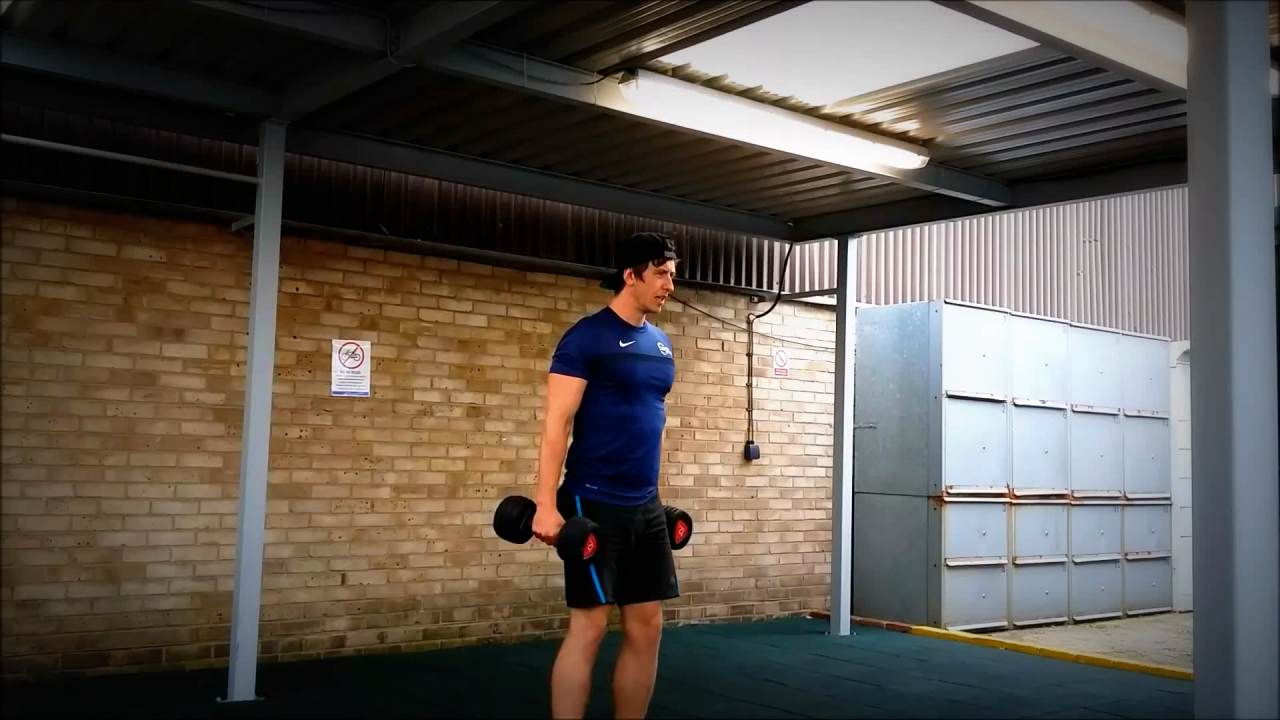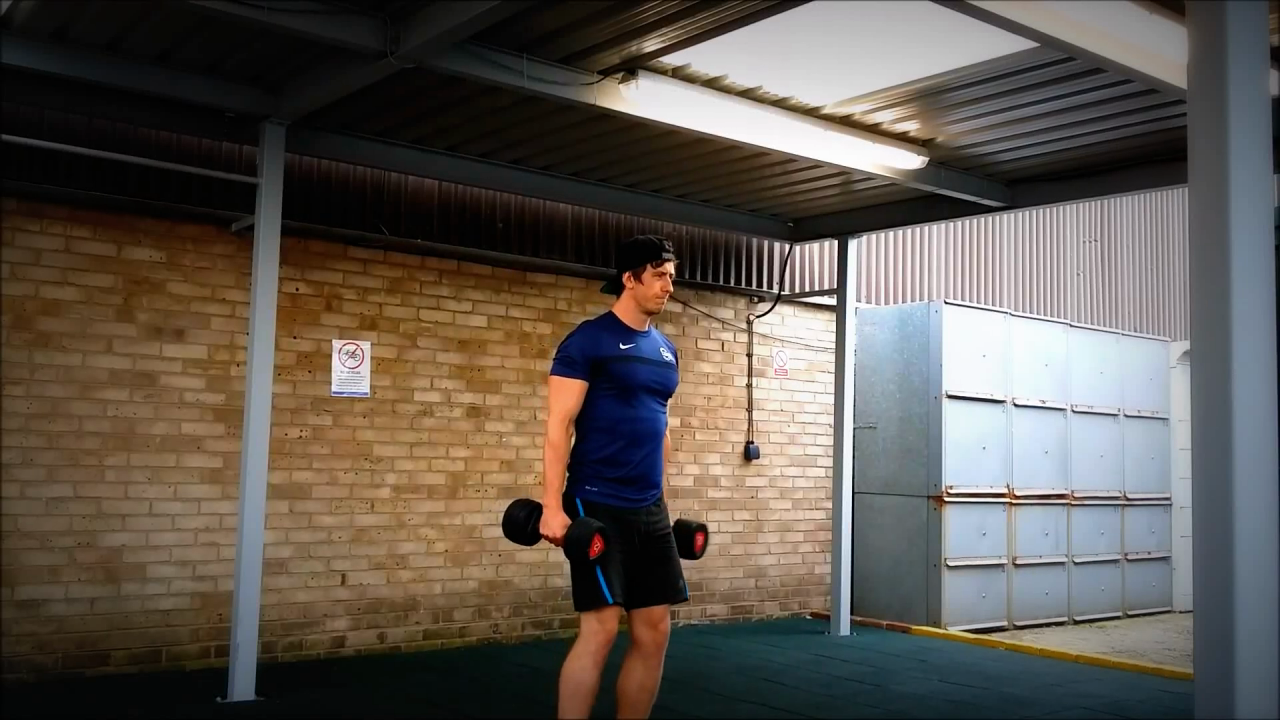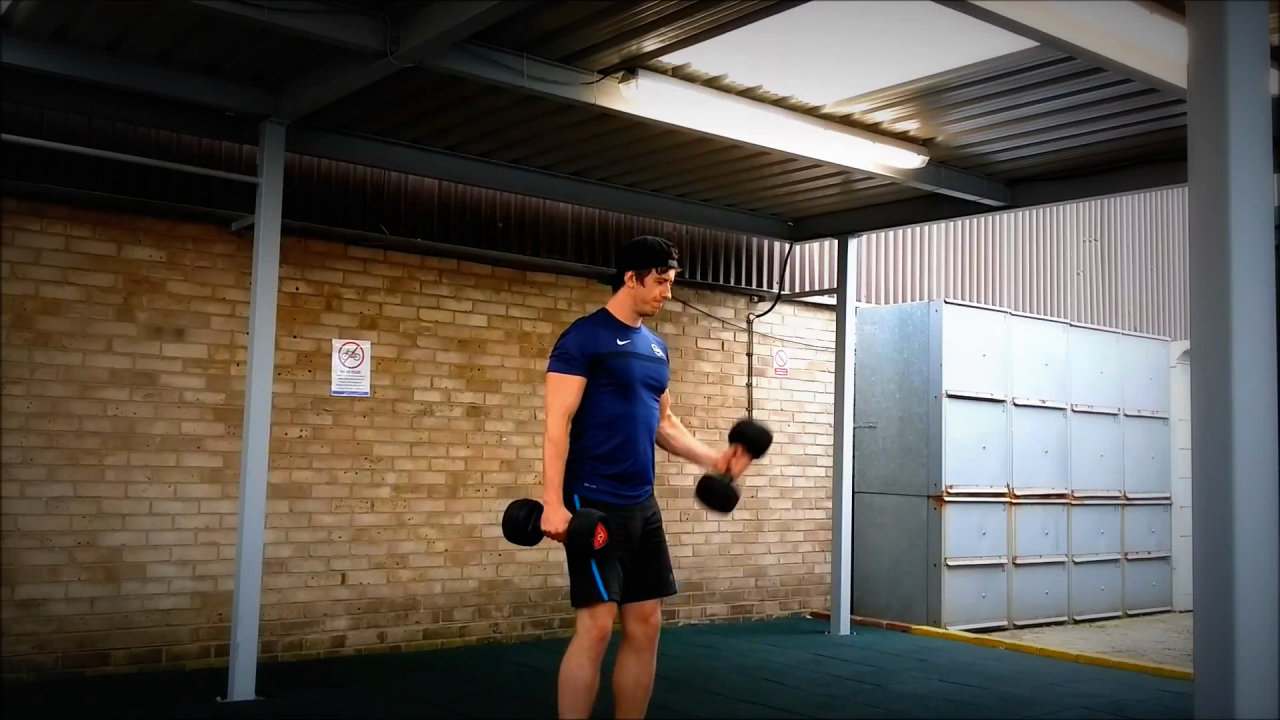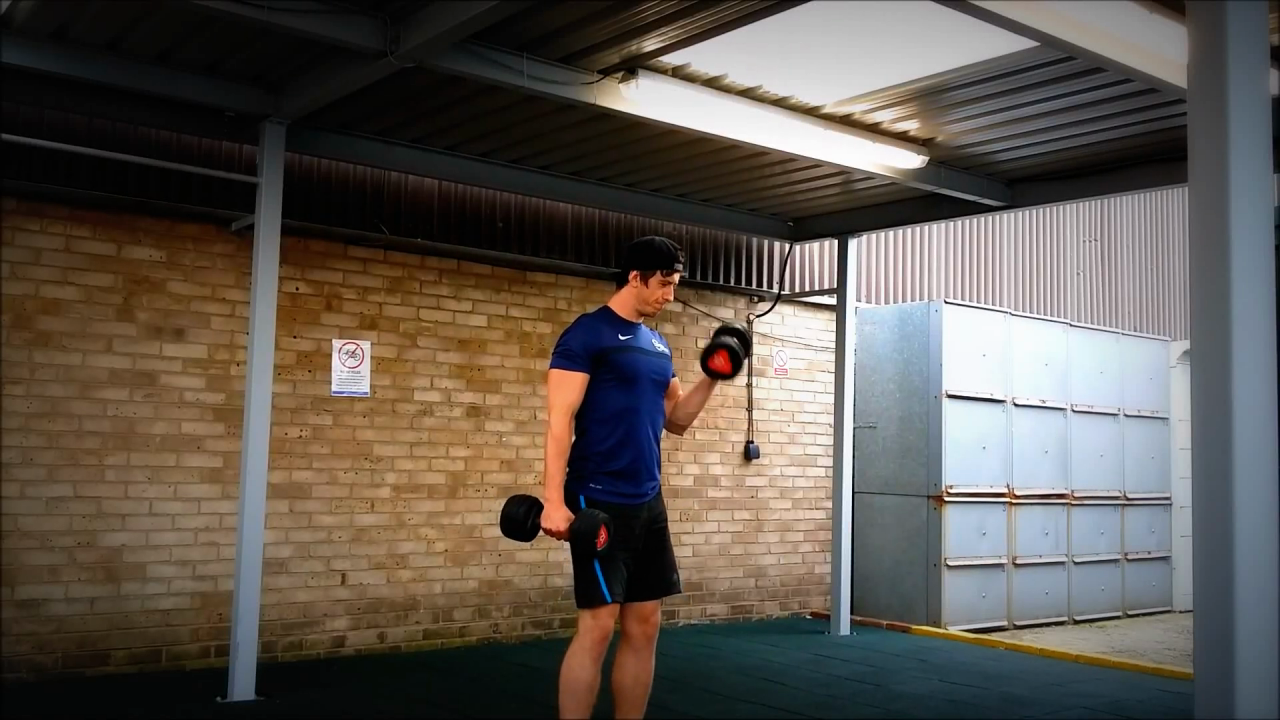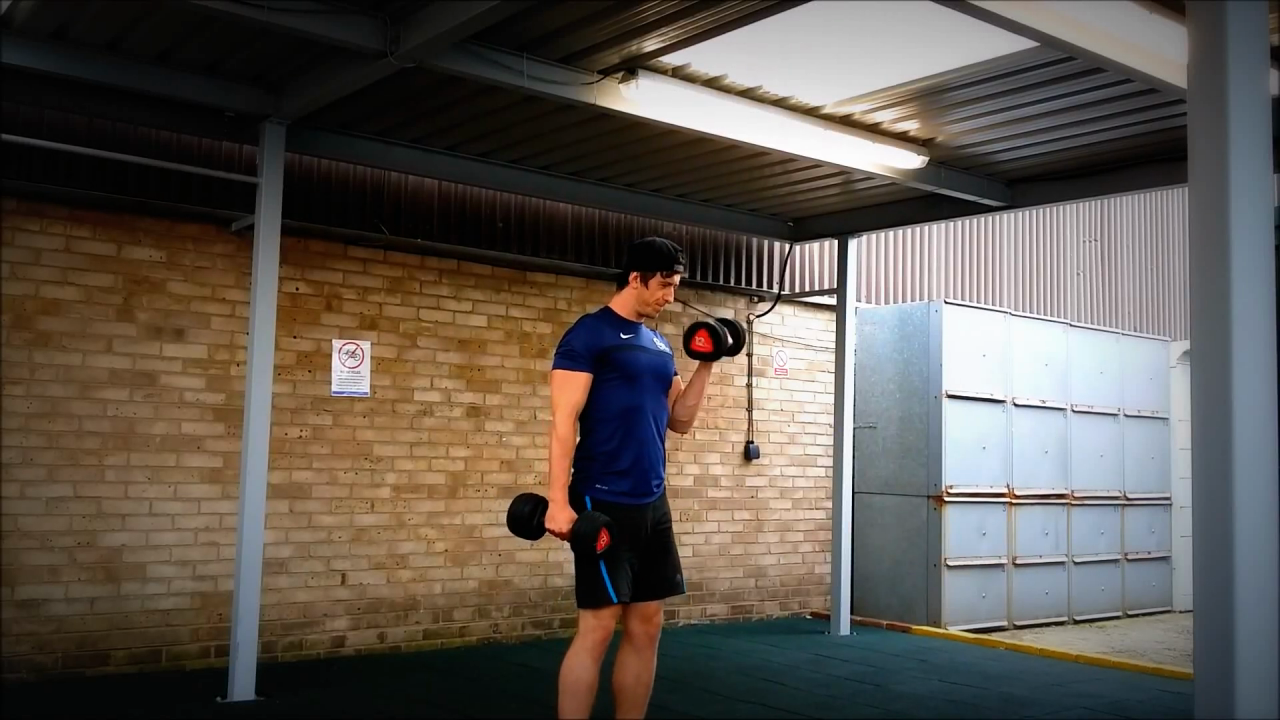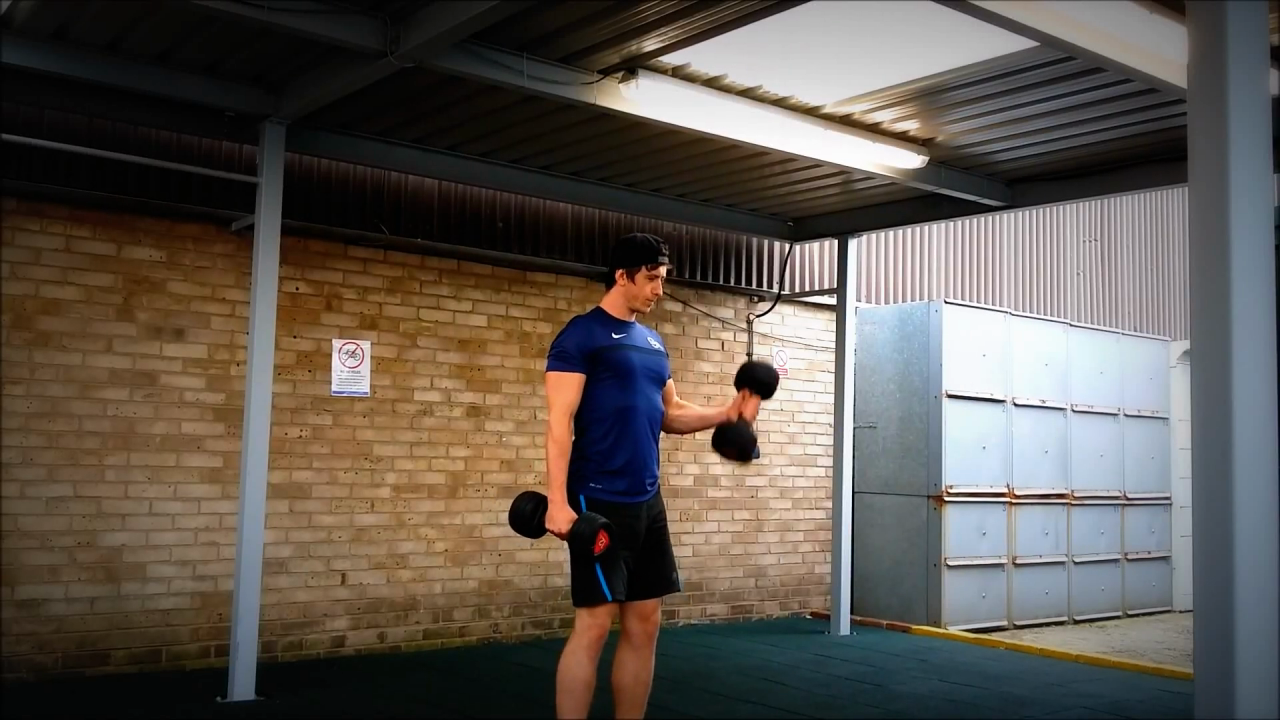
dt=0.3s
person 1, frame 1
left shoulder: (661, 344)
right shoulder: (587, 338)
right elbow: (557, 423)
right wrist: (546, 504)
left hip: (646, 506)
right hip: (595, 503)
left knee: (646, 629)
right knee: (588, 628)
person 1, frame 2
left shoulder: (665, 350)
right shoulder: (588, 341)
right elbow: (559, 426)
right wrist: (552, 506)
left hip: (650, 509)
right hip: (596, 505)
left knee: (653, 633)
right knee: (600, 630)
person 1, frame 3
left shoulder: (656, 346)
right shoulder: (584, 337)
right elbow: (557, 423)
left wrist: (711, 457)
right wrist: (553, 502)
left hip: (642, 503)
right hip: (594, 501)
left knee: (645, 626)
right knee: (595, 625)
person 1, frame 4
left shoulder: (657, 344)
right shoulder: (587, 334)
left elbow: (675, 418)
right elbow: (560, 420)
left wrist: (711, 378)
right wrist: (554, 499)
left hip: (648, 501)
right hip: (598, 502)
left knee: (644, 626)
right knee: (598, 626)
person 1, frame 5
left shoulder: (659, 344)
right shoulder: (589, 334)
left elbow: (679, 419)
right elbow: (565, 421)
left wrist: (705, 365)
right wrist: (559, 500)
left hip: (652, 501)
right hip: (604, 501)
left knee: (646, 625)
right knee: (598, 626)
person 1, frame 6
left shoulder: (652, 342)
right shoulder: (581, 335)
left elbow: (671, 416)
right elbow: (560, 422)
left wrist: (726, 412)
right wrist: (558, 501)
left hip: (647, 499)
right hip: (598, 500)
left knee: (644, 624)
right knee: (594, 624)
